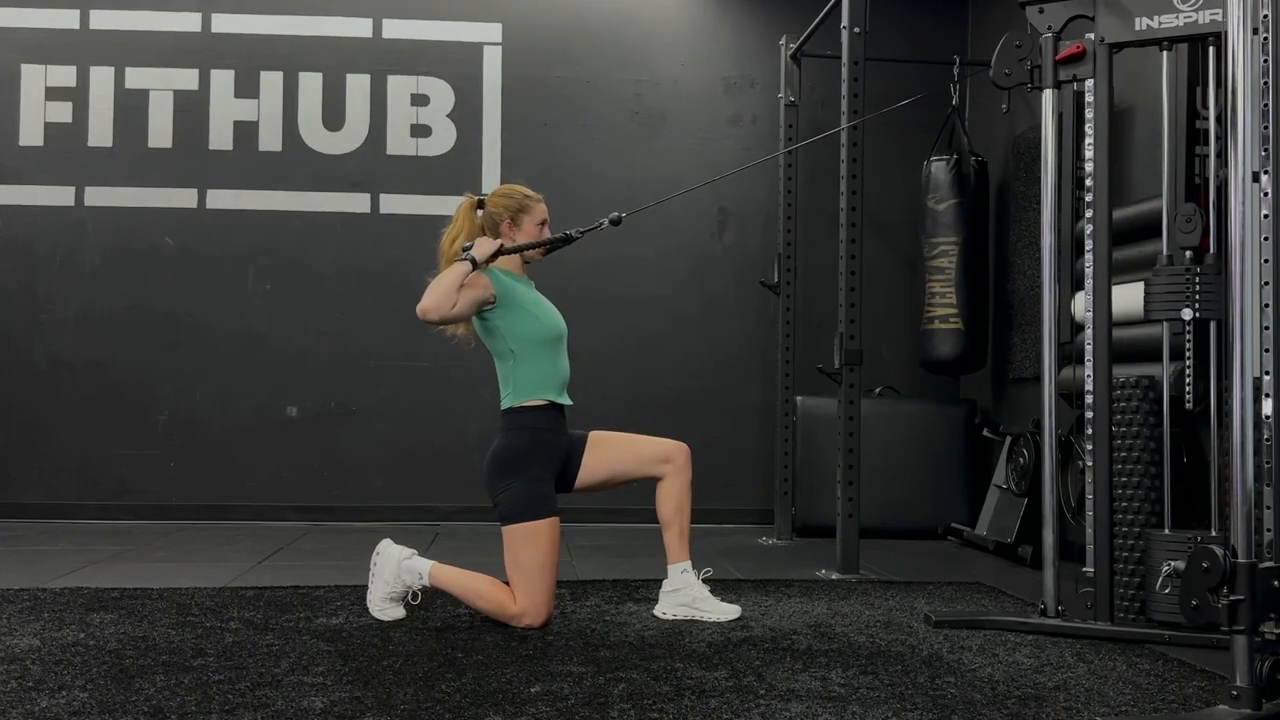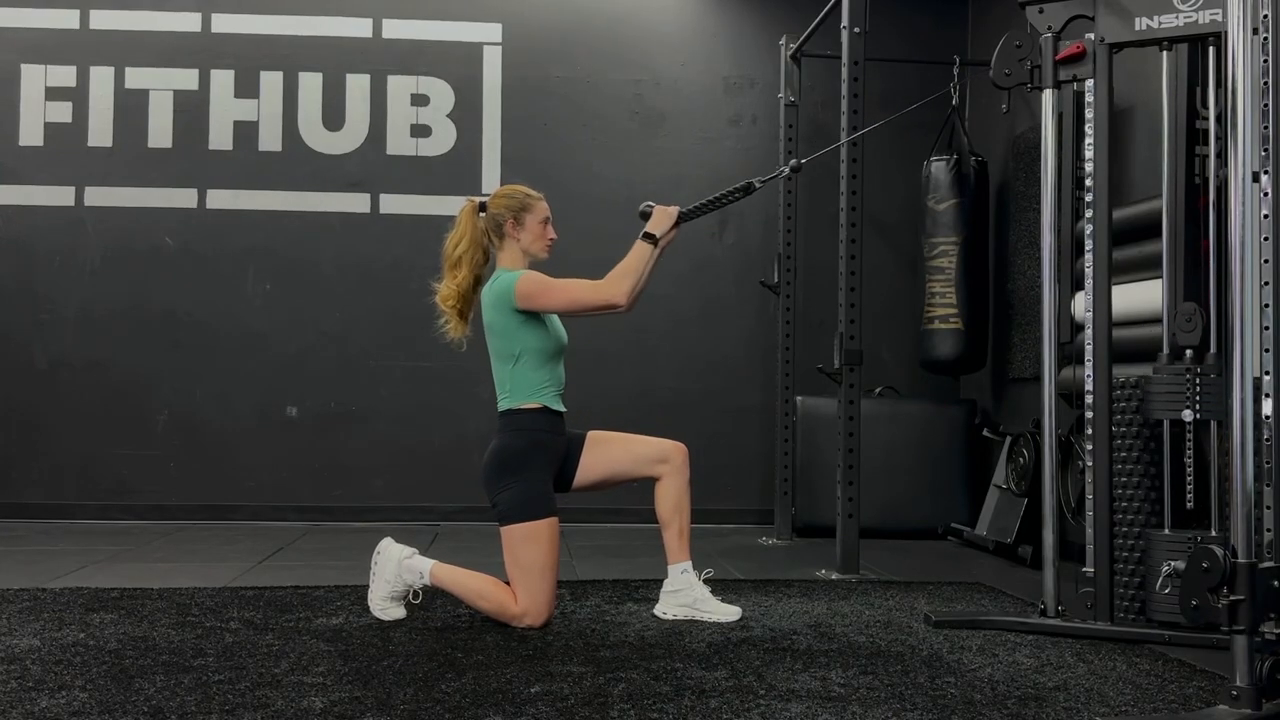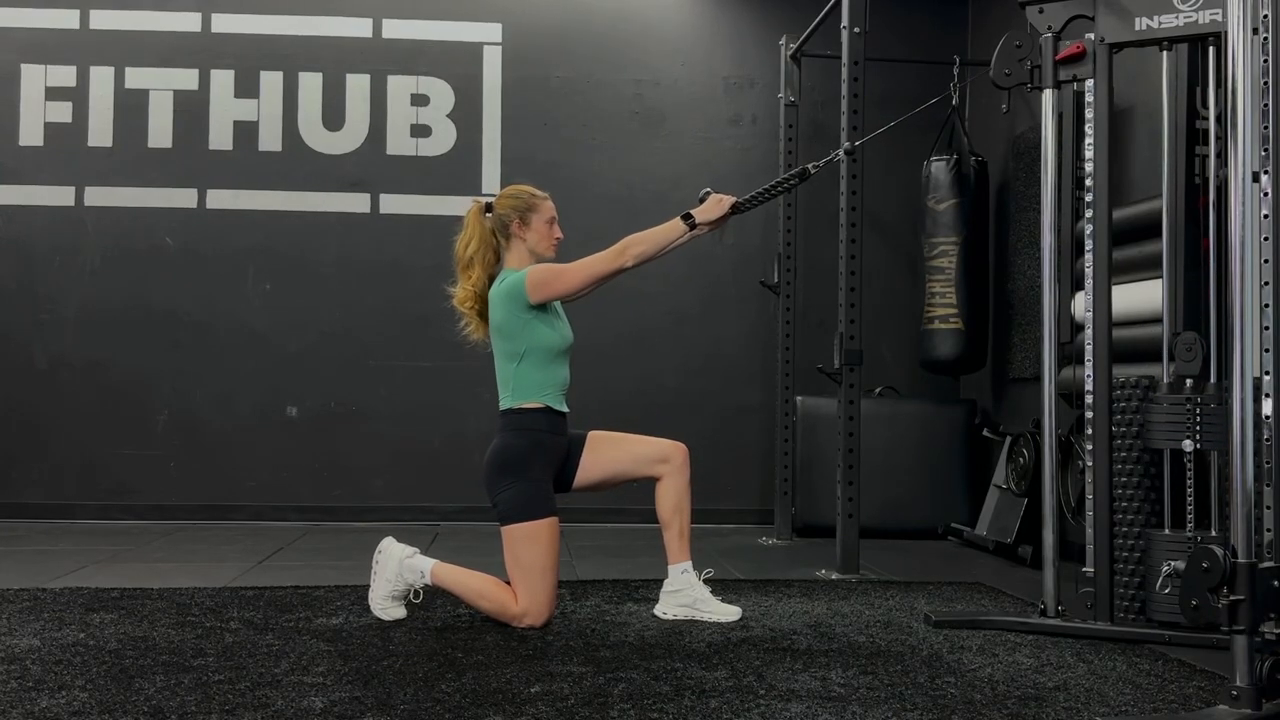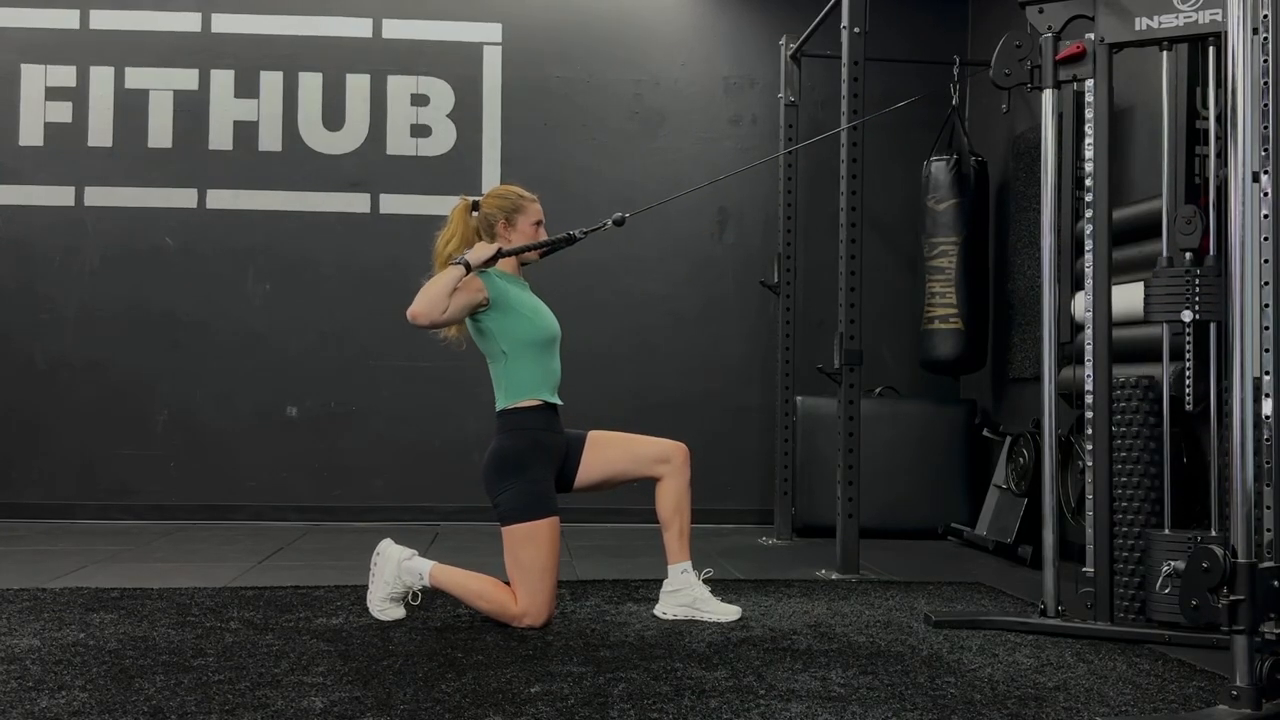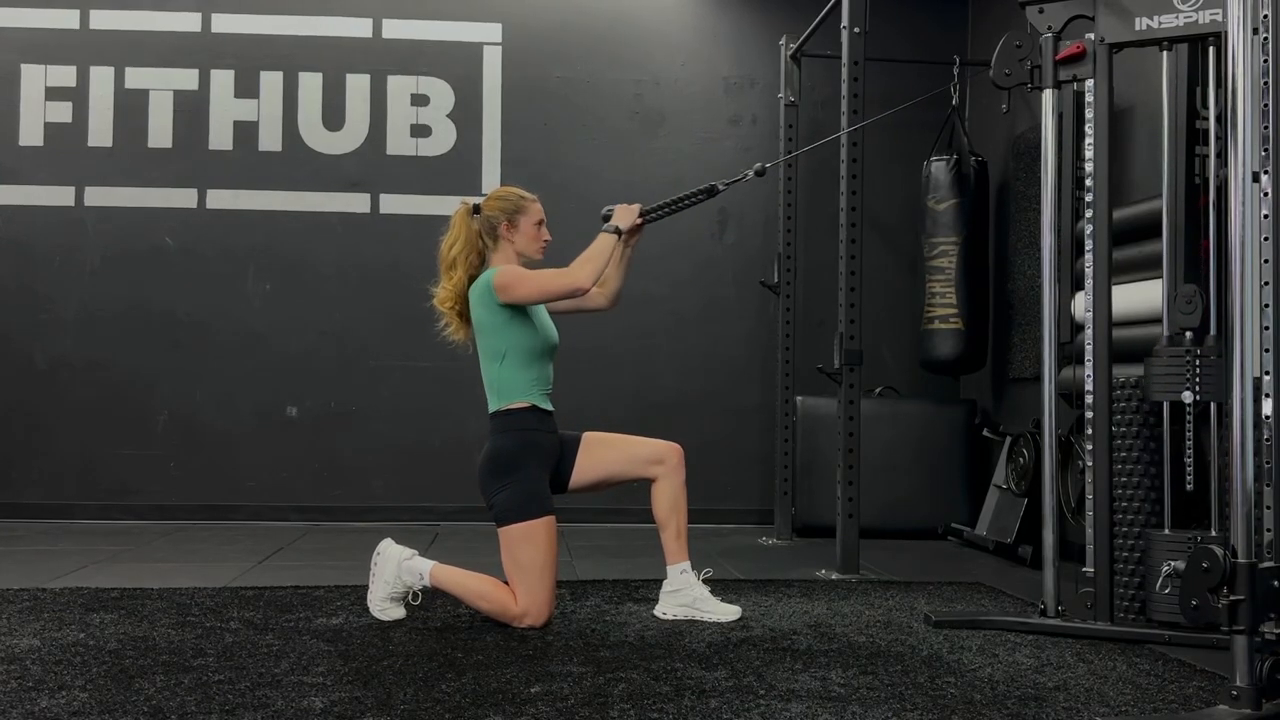
dt=1s
person 1, frame 1
left shoulder: (518, 284)
right shoulder: (489, 283)
right elbow: (430, 308)
right wrist: (472, 256)
left hip: (554, 441)
right hip: (522, 448)
left knee: (674, 456)
right knee: (530, 614)
left ankle: (680, 590)
right ankle: (409, 568)
person 1, frame 2
left shoulder: (522, 288)
right shoulder: (512, 285)
left elbow: (619, 300)
right elbow: (614, 295)
left wrist: (659, 242)
right wrist: (651, 232)
left hip: (551, 443)
right hip: (521, 451)
left knee: (672, 457)
right knee: (530, 614)
left ankle: (680, 590)
right ankle: (411, 567)
person 1, frame 3
left shoulder: (534, 286)
right shoulder: (518, 285)
left elbow: (621, 262)
right elbow: (621, 257)
left wrist: (696, 226)
right wrist: (694, 218)
left hip: (553, 443)
right hip: (522, 451)
left knee: (672, 458)
right knee: (530, 614)
left ankle: (680, 590)
right ankle: (411, 567)
person 1, frame 4
left shoulder: (513, 285)
right shoulder: (482, 285)
right elbow: (421, 314)
right wrist: (466, 261)
left hip: (551, 440)
right hip: (520, 448)
left knee: (672, 457)
right knee: (530, 614)
left ankle: (680, 590)
right ankle: (409, 568)
person 1, frame 5
left shoulder: (521, 287)
right shoulder: (497, 282)
left elbow: (602, 295)
right elbow: (575, 281)
left wrist: (626, 240)
right wrist: (612, 228)
left hip: (546, 443)
right hip: (514, 451)
left knee: (667, 457)
right knee: (530, 614)
left ankle: (680, 590)
right ankle: (409, 568)
